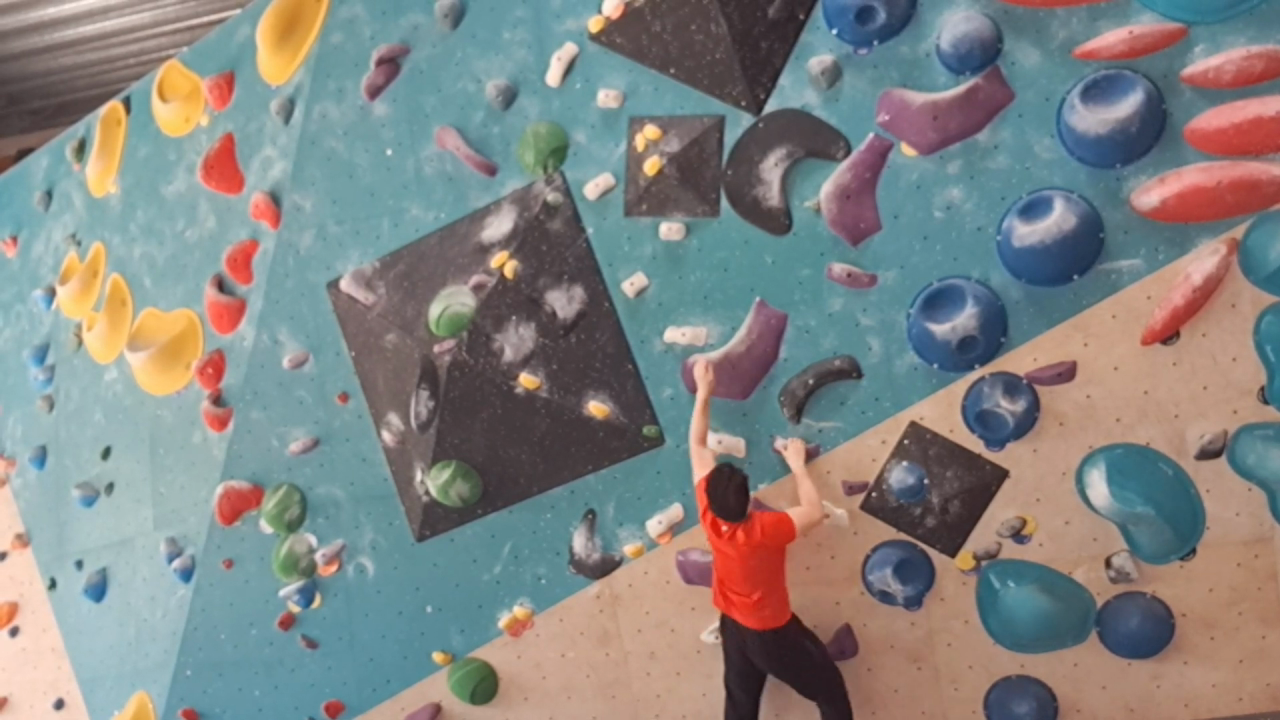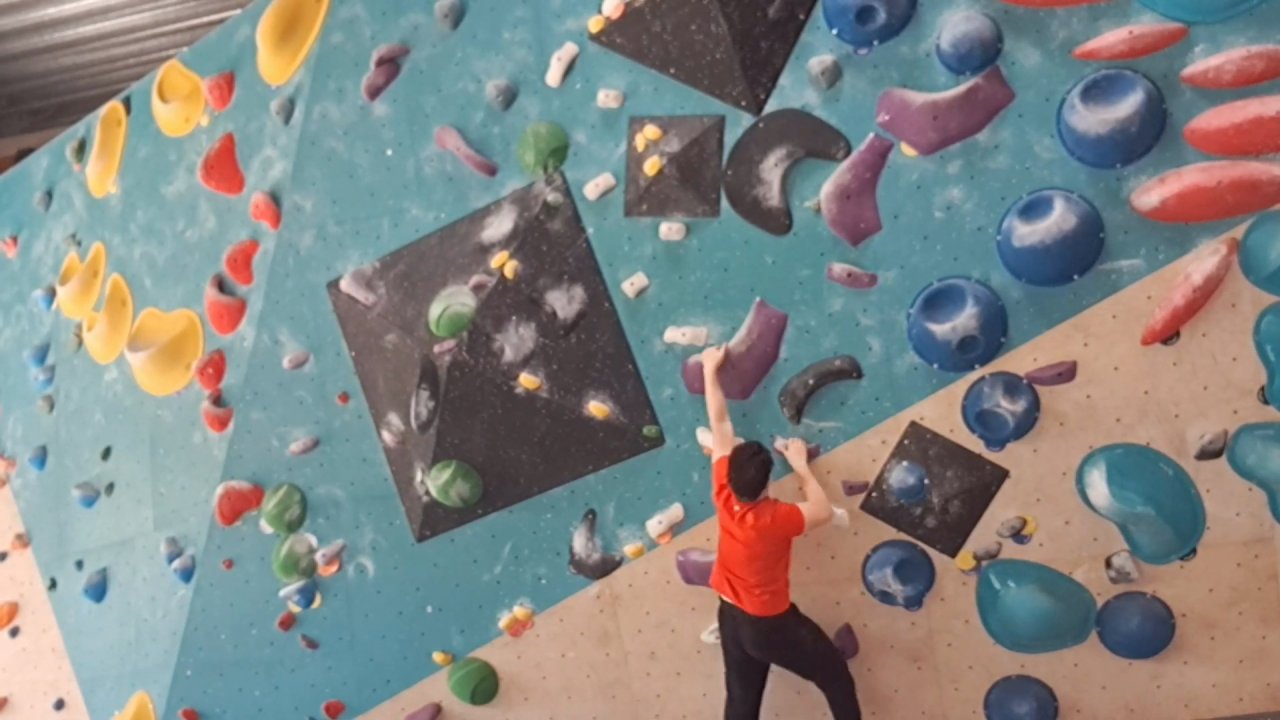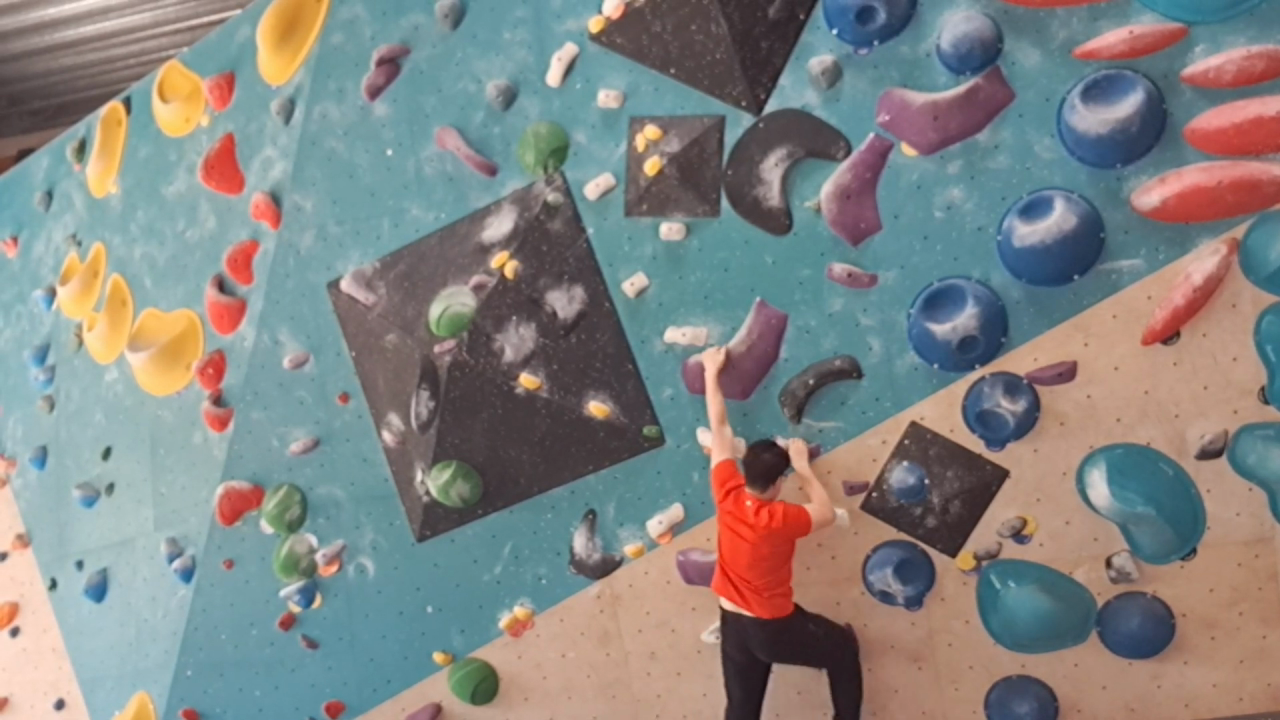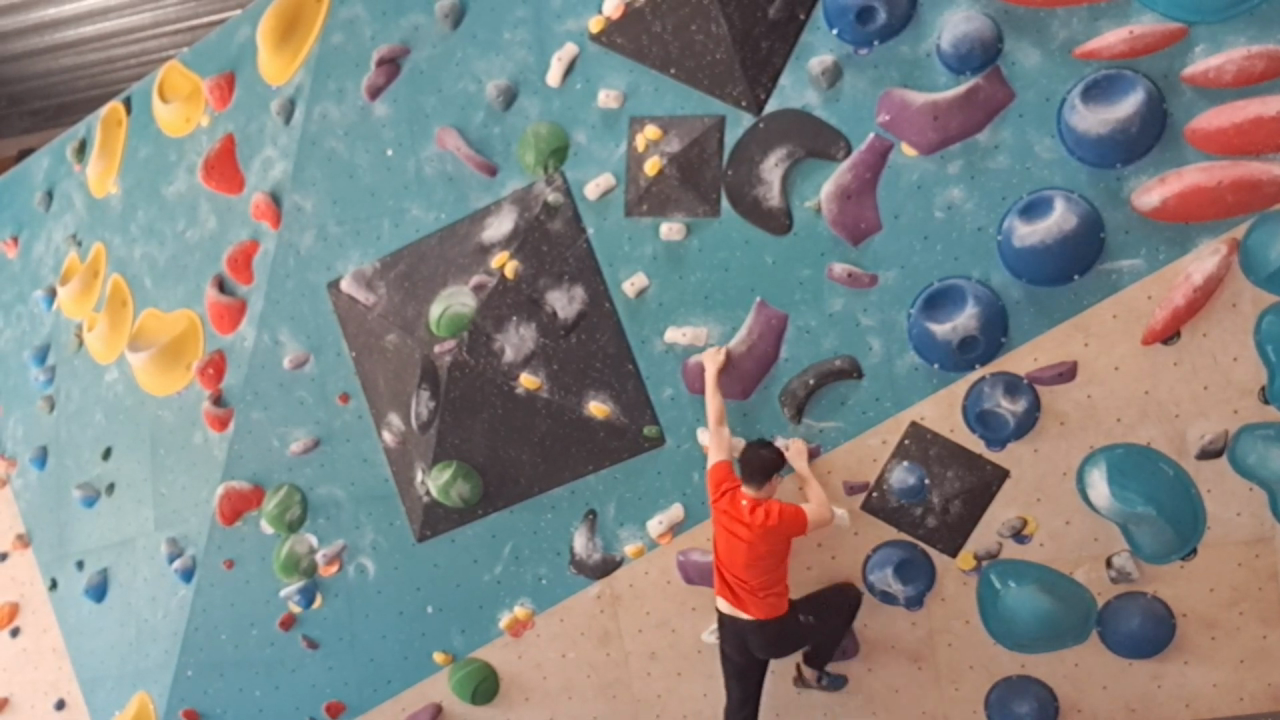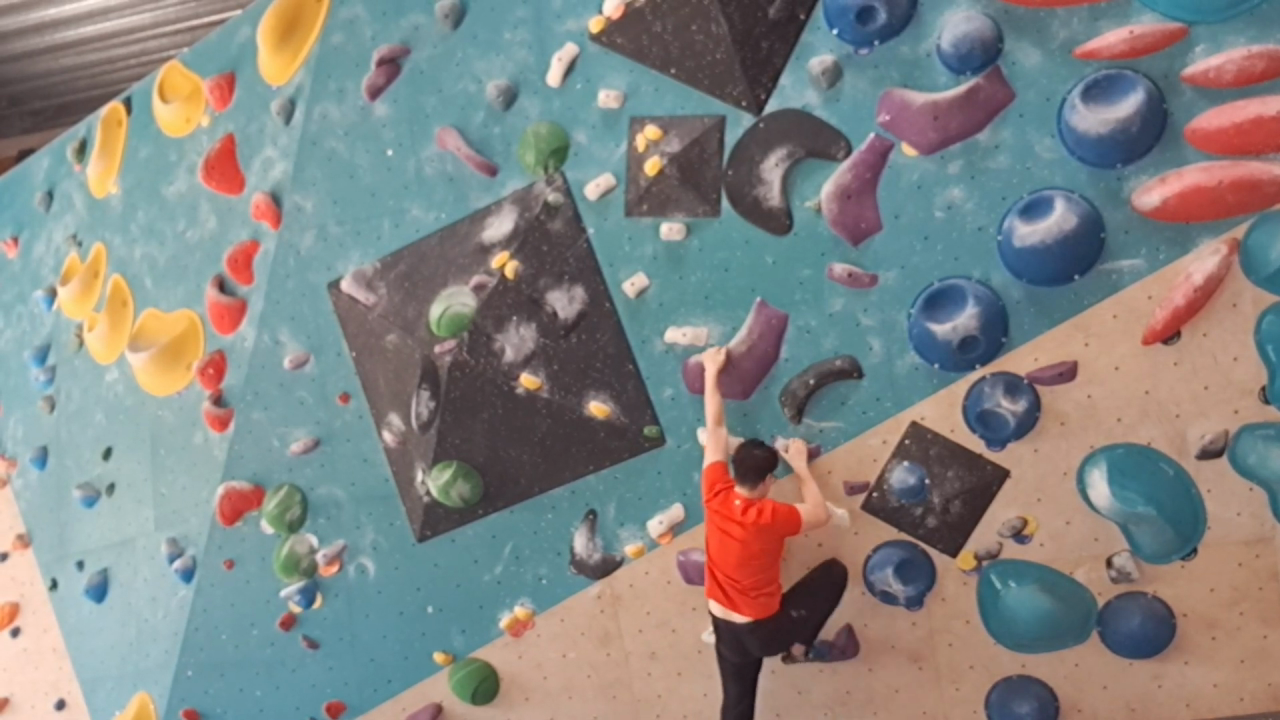
dt=0.2s
person 1, frame 1
left shoulder: (710, 514)
right shoulder: (767, 530)
left elbow: (698, 447)
right elbow: (814, 513)
left wrist: (703, 392)
right wrist: (798, 465)
left hip: (734, 629)
right hip: (774, 634)
right knee: (829, 691)
person 1, frame 2
left shoulder: (723, 492)
right shoulder: (775, 518)
left elbow: (719, 424)
right elbow: (823, 511)
left wrist: (710, 370)
right wrist: (800, 464)
left hip: (731, 619)
right hip: (771, 625)
right knee: (835, 677)
person 1, frame 3
left shoulder: (726, 495)
right shoulder: (782, 518)
left elbow: (719, 429)
right elbow: (827, 514)
left wrist: (711, 372)
right wrist: (803, 467)
left hip: (734, 627)
right hip: (776, 629)
right knee: (843, 645)
person 1, frame 4
left shoulder: (721, 495)
right shoulder: (777, 517)
left elbow: (718, 428)
right elbow: (825, 514)
left wrist: (711, 372)
right wrist: (802, 467)
left hip: (732, 628)
right hip: (775, 628)
right knee: (847, 595)
right ankle: (811, 669)
person 1, frame 5
left shoulder: (714, 496)
right shoulder: (771, 517)
left elbow: (715, 428)
right elbow: (820, 514)
left wrist: (711, 372)
right wrist: (800, 467)
left hip: (727, 629)
right hip: (769, 628)
right knee: (834, 571)
right ankle: (800, 647)
